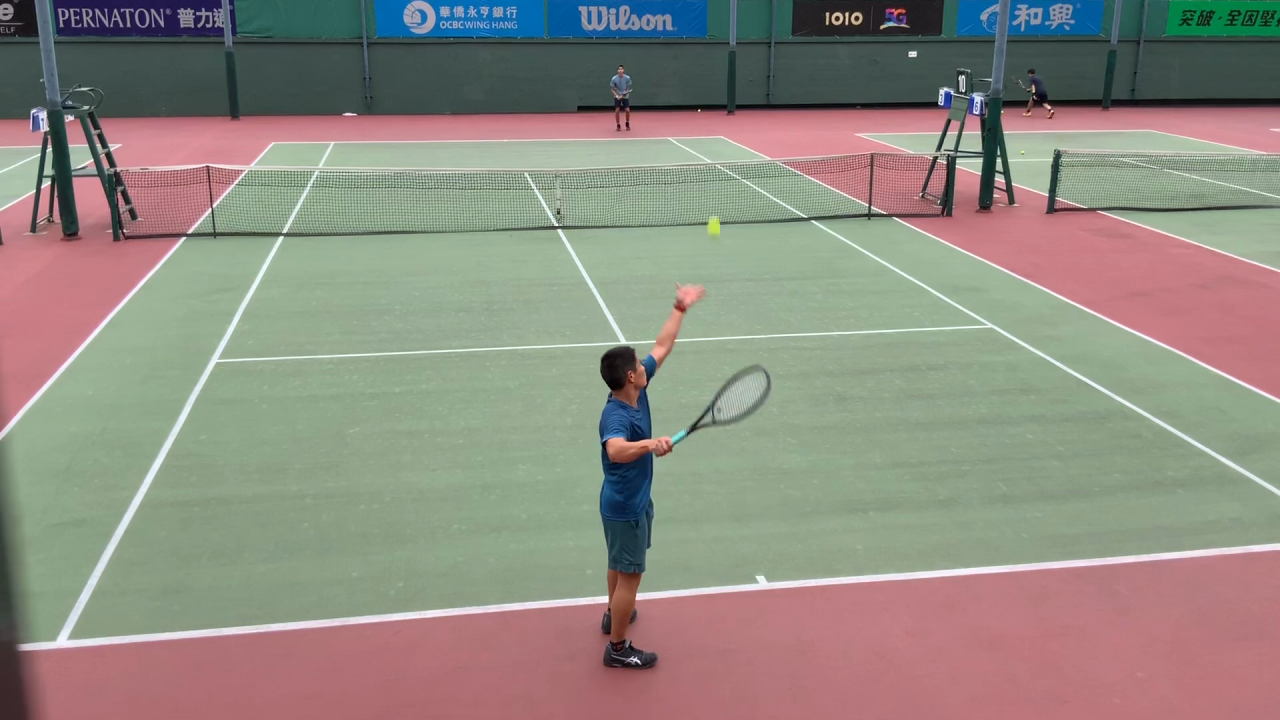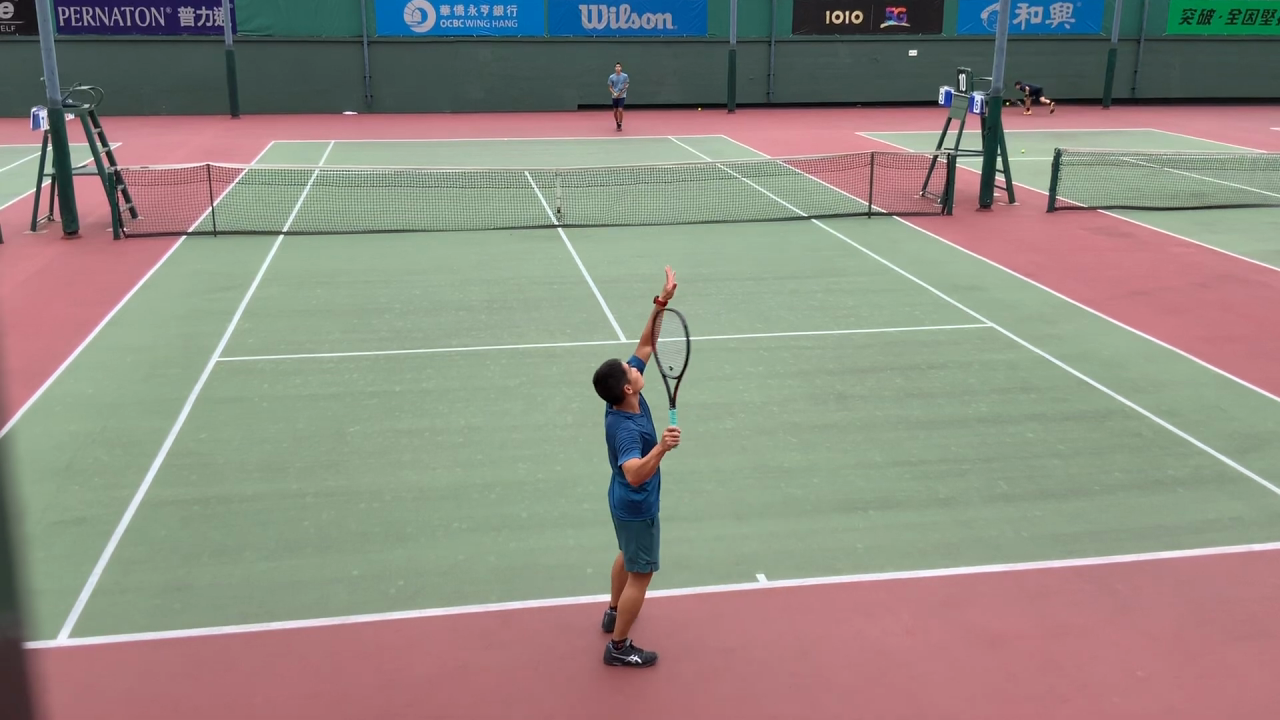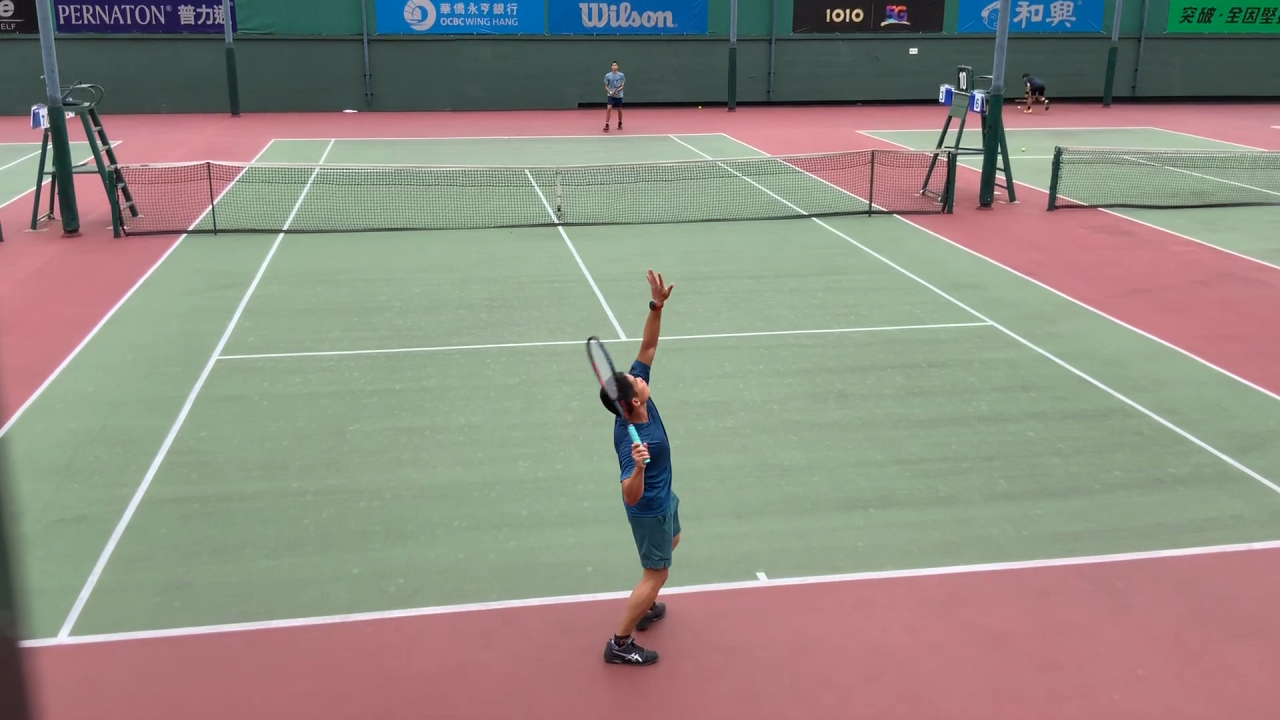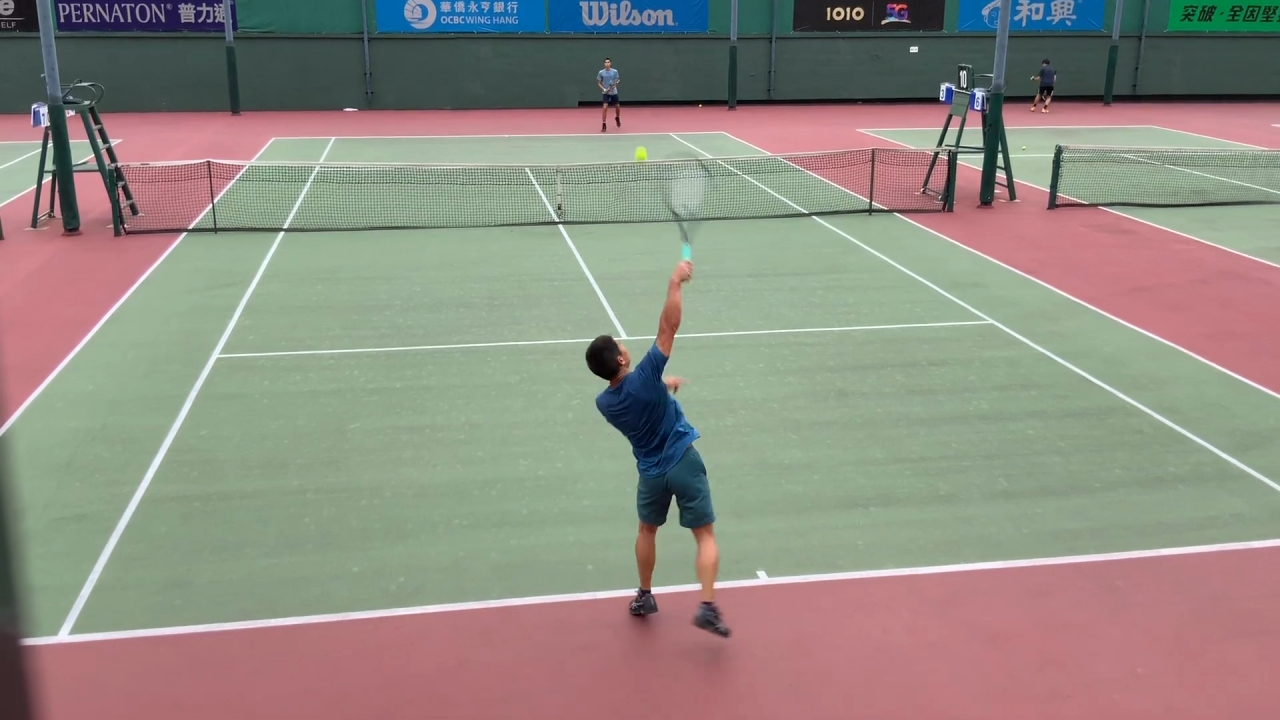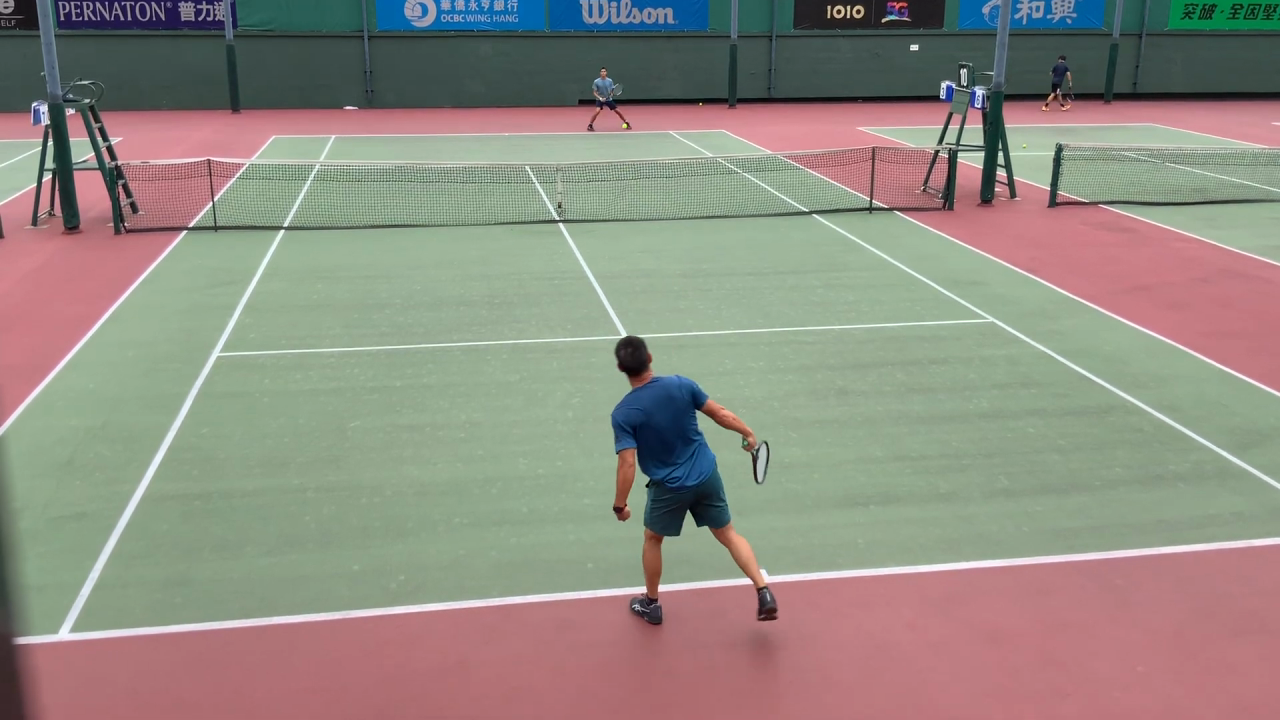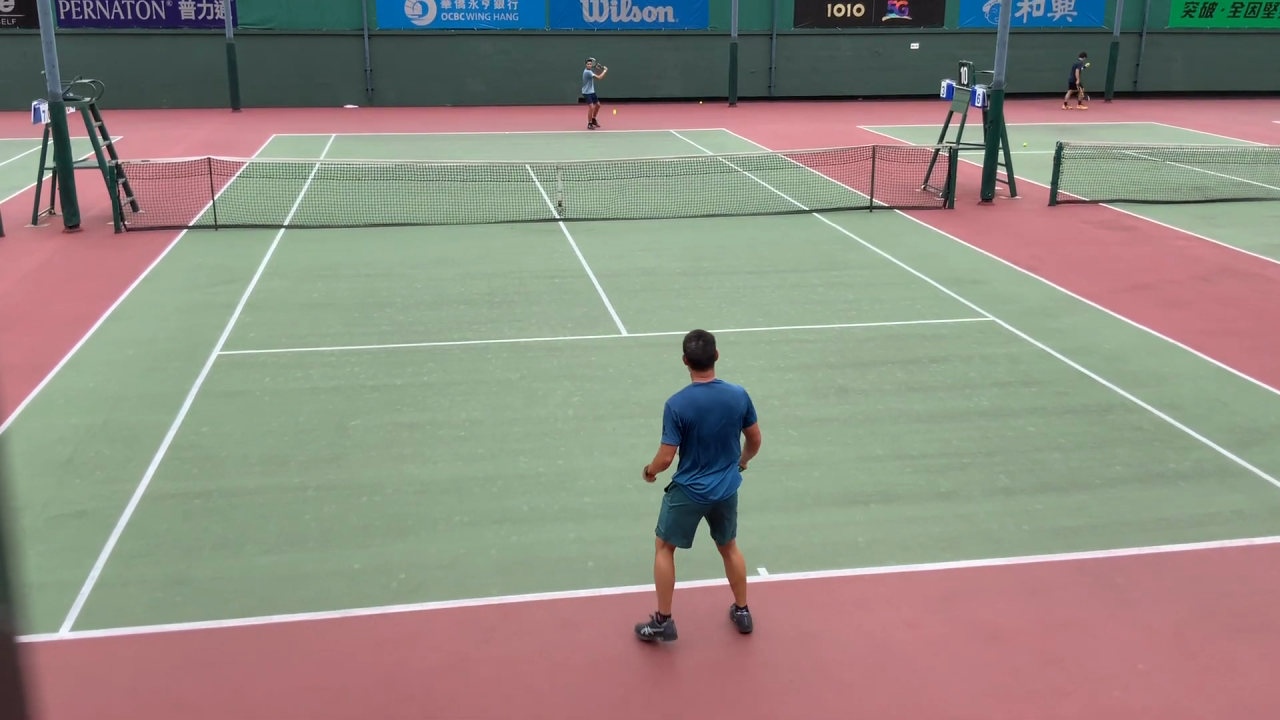
dt=0.4s
person 1, frame 1
left shoulder: (635, 391)
right shoulder: (615, 415)
left elbow: (661, 346)
right elbow: (616, 451)
left wrist: (680, 308)
right wrist: (649, 443)
left hip: (634, 500)
right hip: (624, 507)
left knee: (622, 565)
right knee: (630, 575)
left ankle: (615, 614)
right ankle: (617, 648)
person 1, frame 2
left shoulder: (625, 394)
right shoulder: (624, 428)
left elbow: (645, 344)
right elbow: (635, 475)
left wrist: (662, 302)
right wrist: (660, 448)
left hip: (628, 502)
right hip: (637, 507)
left knee: (627, 557)
right knee: (640, 575)
left ankle: (614, 611)
right ankle: (618, 646)
person 1, frame 3
left shoulder: (634, 394)
right shoulder: (630, 438)
left elbow: (647, 346)
right elbow: (633, 497)
left wrist: (657, 305)
right wrist: (637, 466)
left hip: (661, 498)
right hip: (650, 507)
left knee: (671, 540)
right knee: (656, 574)
left ankle: (646, 608)
right ankle: (620, 643)
person 1, frame 4
left shoulder: (604, 403)
right shoulder: (642, 379)
right elbow: (668, 327)
right wrist: (675, 282)
left hip: (651, 474)
right hip: (683, 464)
left knee: (647, 531)
right knee: (705, 535)
left ankle: (644, 596)
right ankle: (707, 606)
person 1, frame 5
left shoulder: (623, 413)
right shoulder: (677, 385)
left elbow: (628, 464)
right elbow: (719, 413)
left wrist: (620, 504)
right wrist: (747, 433)
left hip: (668, 486)
right hip: (706, 475)
left knee: (652, 539)
right knee: (727, 534)
left ankle: (651, 603)
right ankle: (763, 591)
person 1, frame 6
left shoulder: (677, 404)
right shoulder: (739, 395)
left elbow: (666, 457)
right elbow: (755, 439)
left wrist: (649, 471)
right wrist: (743, 460)
left hip: (688, 492)
right hip: (726, 489)
left knee: (664, 548)
right knee: (728, 548)
left ankle: (663, 620)
right ankle: (742, 611)
